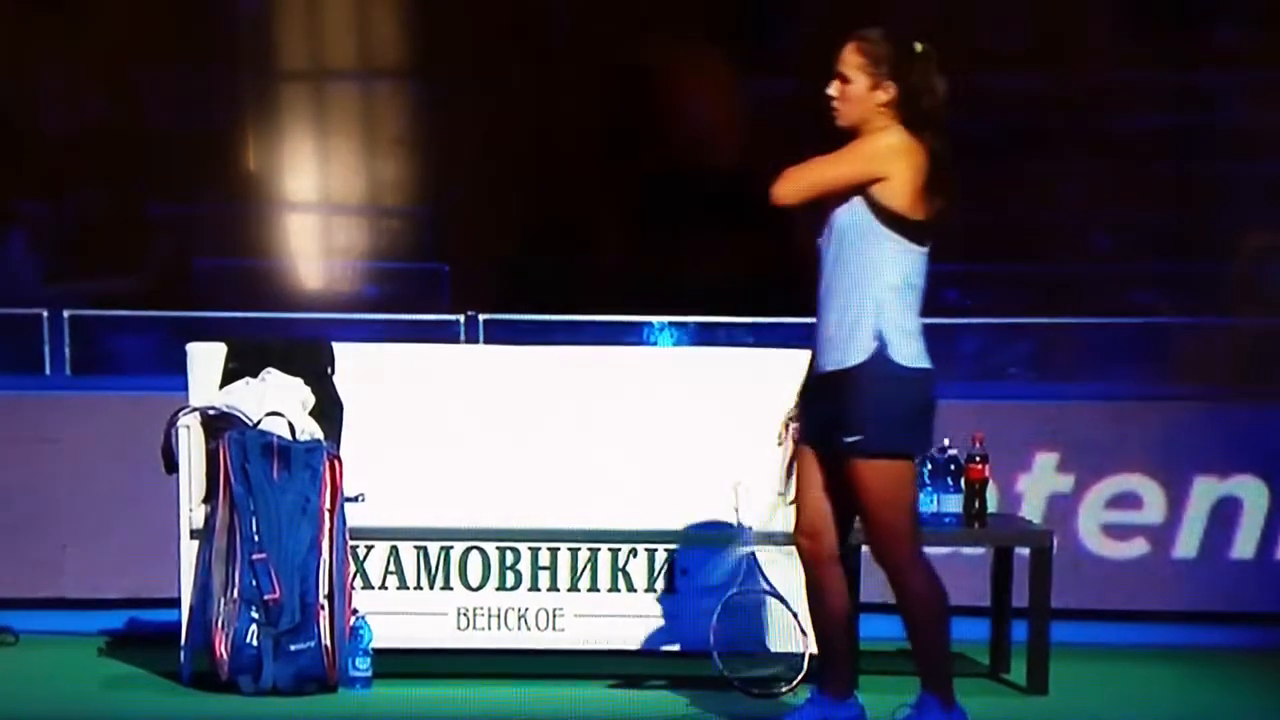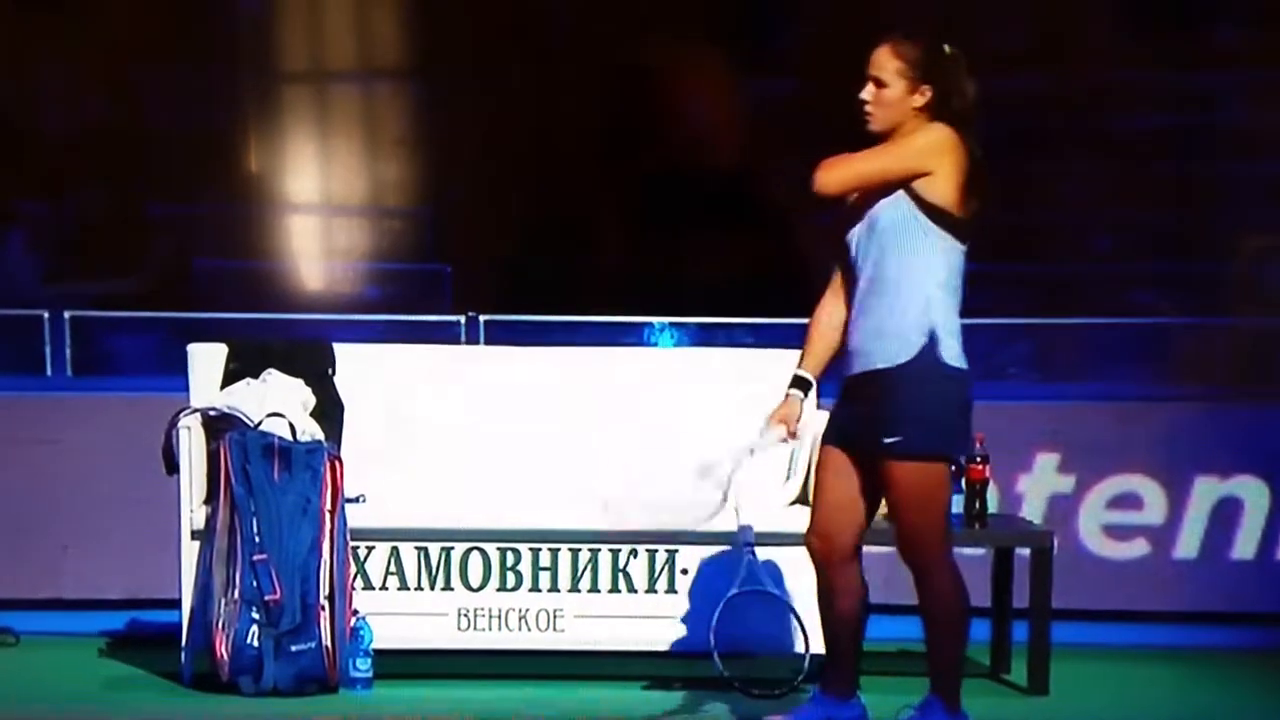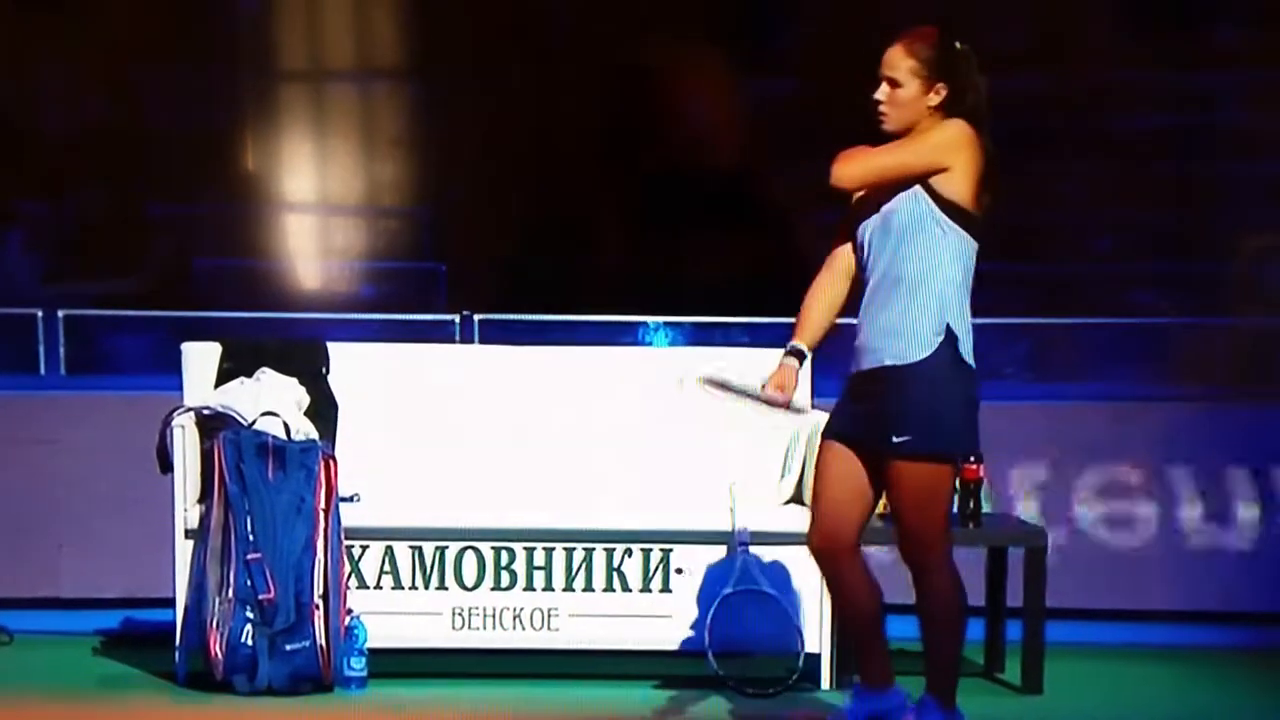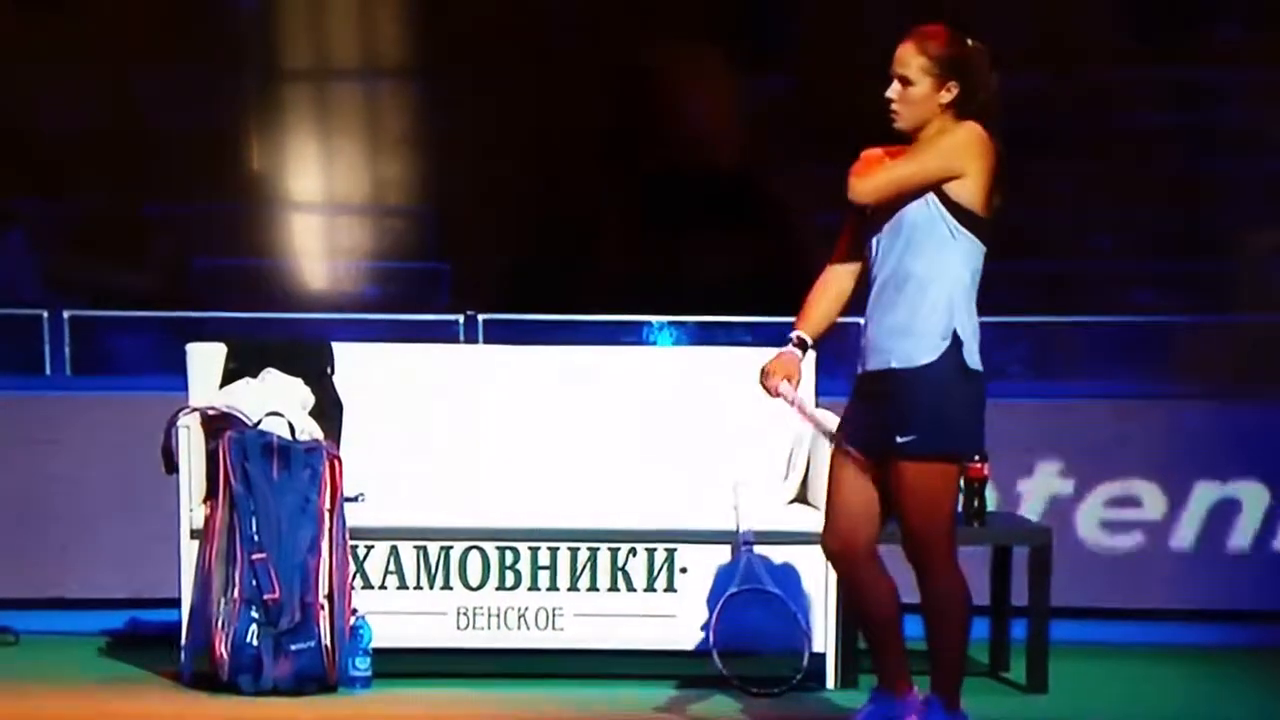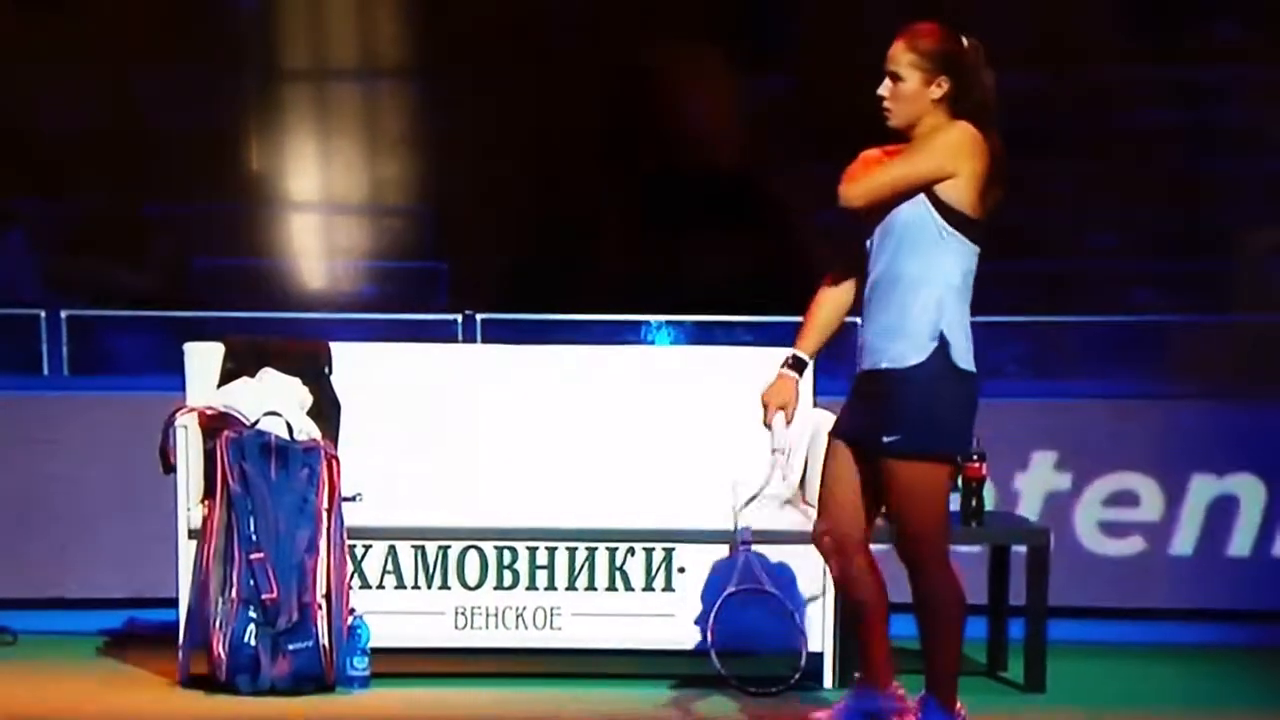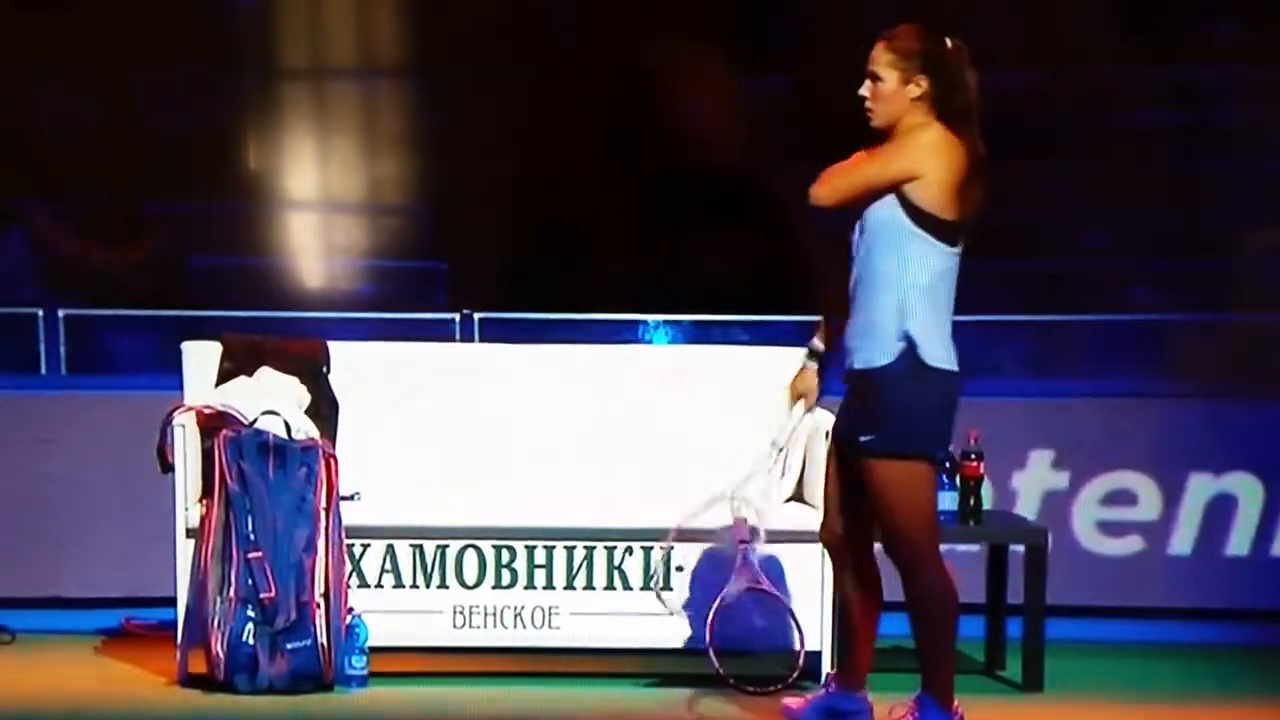
dt=0.2s
person 1, frame 1
left shoulder: (895, 151)
right shoulder: (866, 173)
left elbow: (784, 191)
left wrist: (814, 168)
right wrist: (805, 389)
left hip: (881, 378)
right hip: (838, 379)
left knee: (896, 552)
right knee: (817, 545)
person 1, frame 2
left shoulder: (940, 146)
right shoulder: (881, 186)
left elbow: (827, 179)
right elbow: (841, 293)
left wrist: (850, 165)
right wrist: (800, 382)
left hip: (919, 379)
right hip: (866, 382)
left knee: (925, 555)
right knee: (830, 546)
person 1, frame 3
left shoulder: (956, 141)
right shoulder: (882, 185)
left elbow: (842, 171)
right elbow: (836, 273)
left wrist: (857, 157)
right wrist: (794, 353)
left hip: (928, 376)
right hip: (870, 378)
left knee: (925, 554)
right knee: (831, 540)
person 1, frame 4
left shoulder: (969, 143)
right shoulder: (892, 169)
left elbow: (861, 188)
right elbow: (845, 264)
left wrist: (868, 163)
right wrist: (796, 343)
left hip: (935, 377)
right hip: (878, 378)
left knee: (930, 554)
right knee: (845, 544)
person 1, frame 5
left shoulder: (962, 143)
right shoulder: (891, 168)
left elbow: (852, 193)
right elbow: (846, 275)
left wrist: (864, 162)
right wrist: (795, 363)
left hip: (928, 378)
right hip: (876, 377)
left knee: (922, 552)
right knee: (838, 538)
person 1, frame 6
left shoulder: (936, 146)
right shoulder: (888, 165)
left elbow: (822, 192)
left wrist: (851, 166)
right wrist: (817, 352)
left hip: (908, 377)
right hip: (870, 376)
left knee: (912, 550)
right knee: (843, 538)
